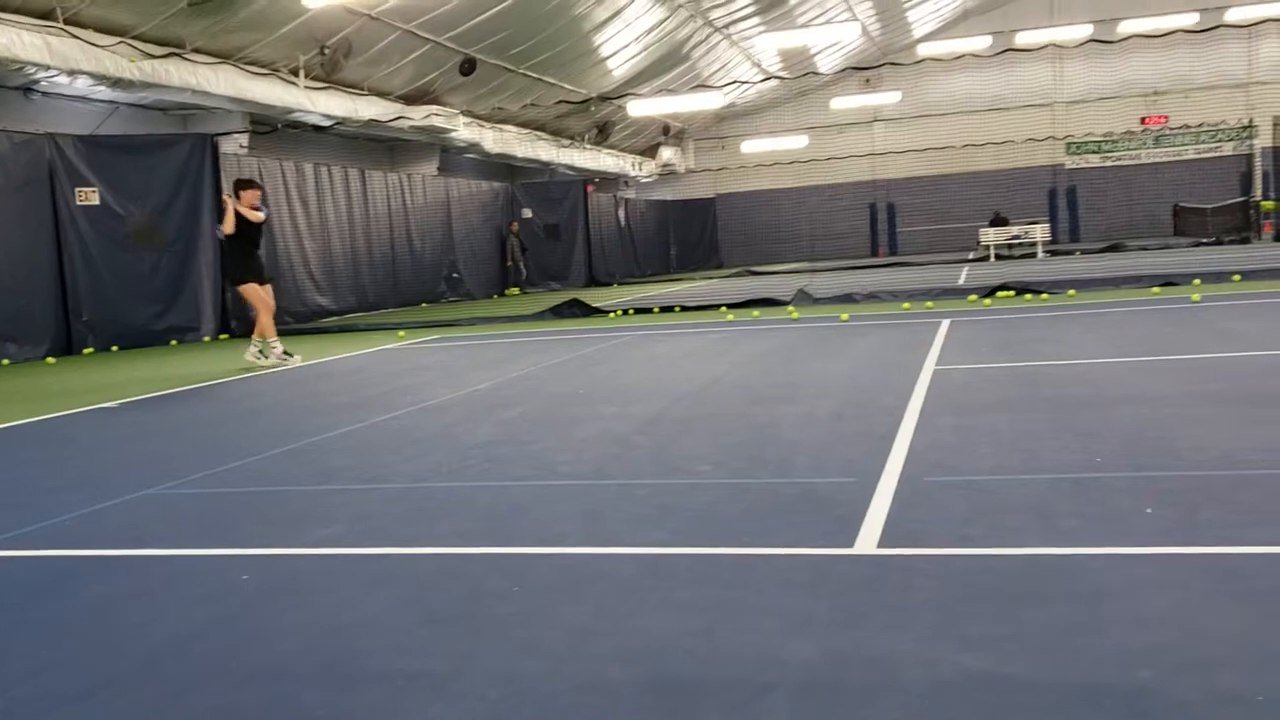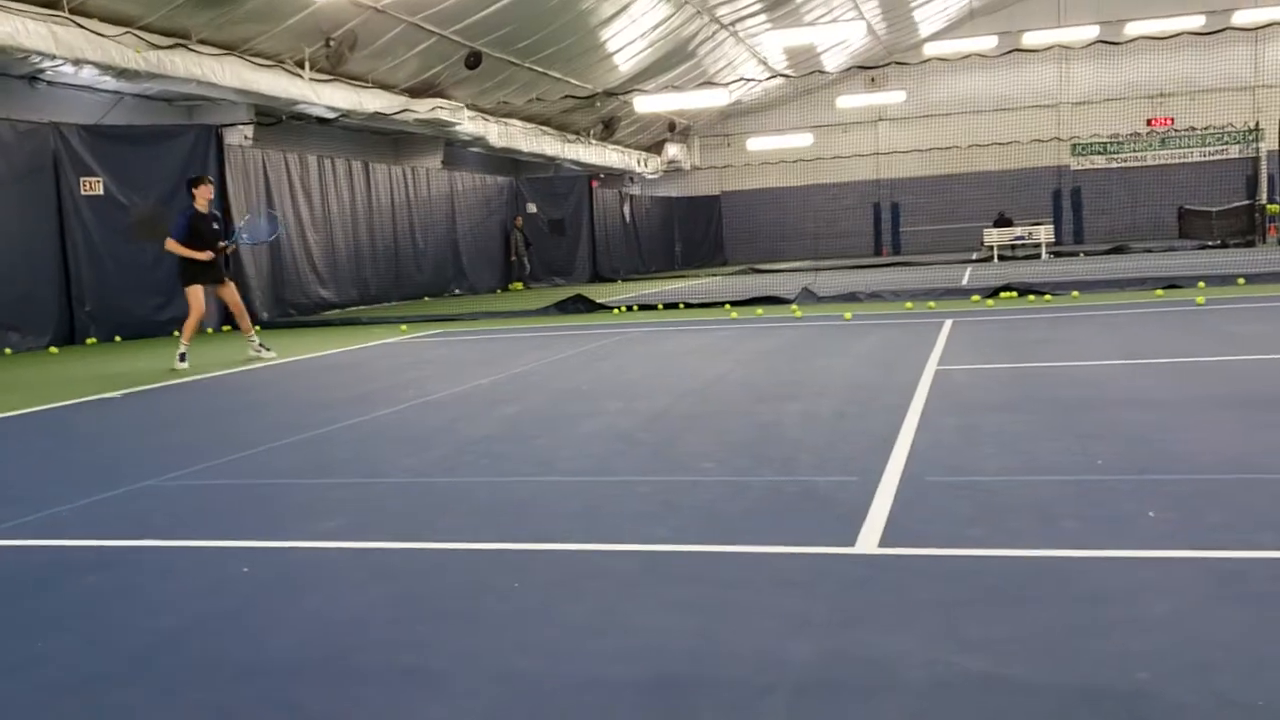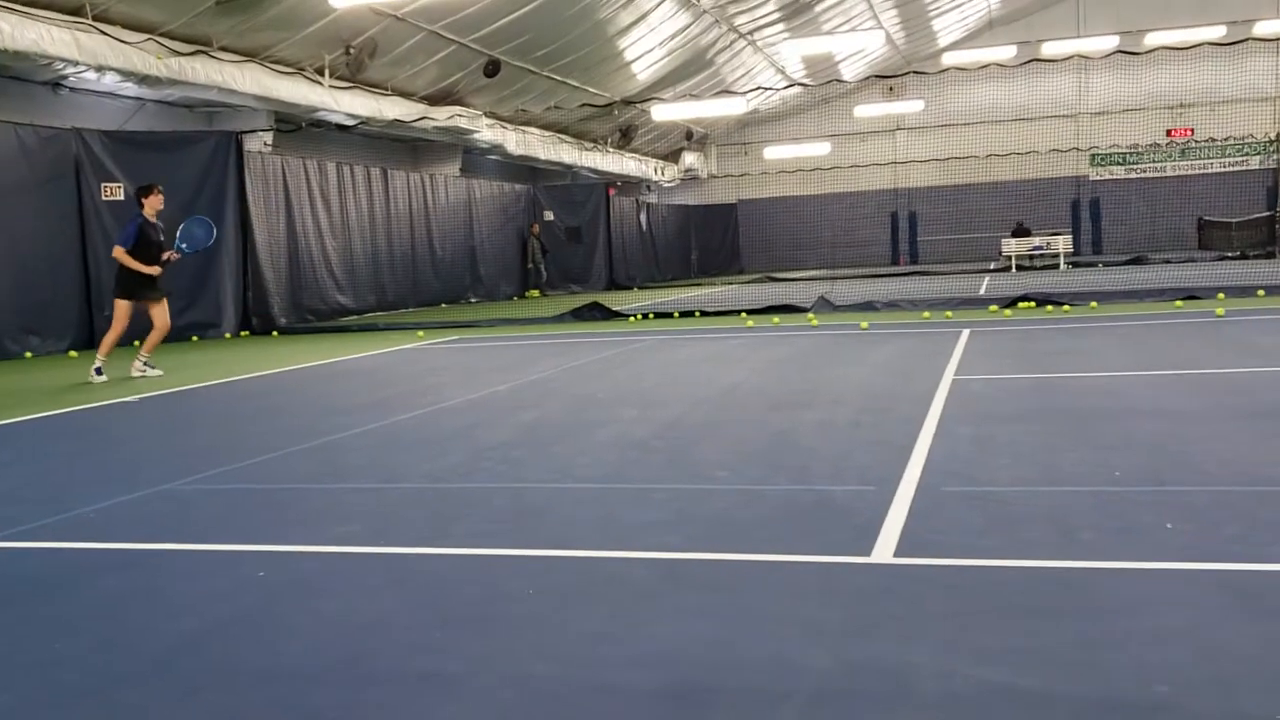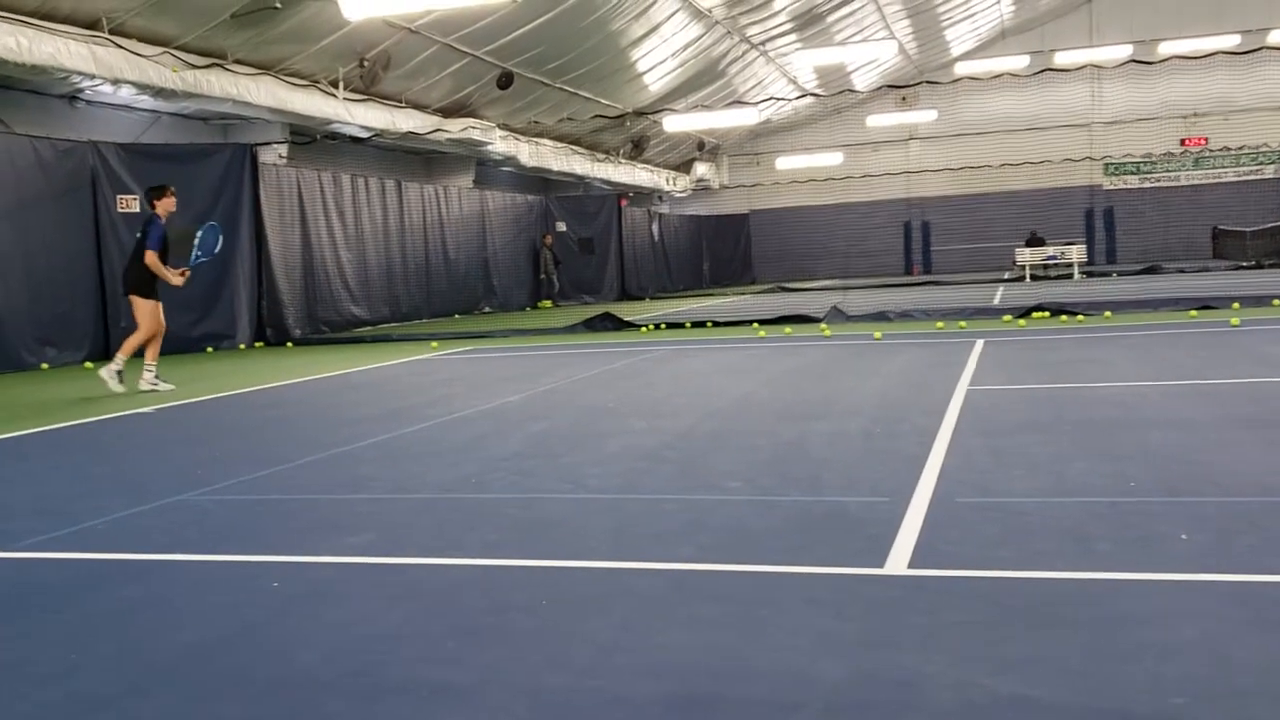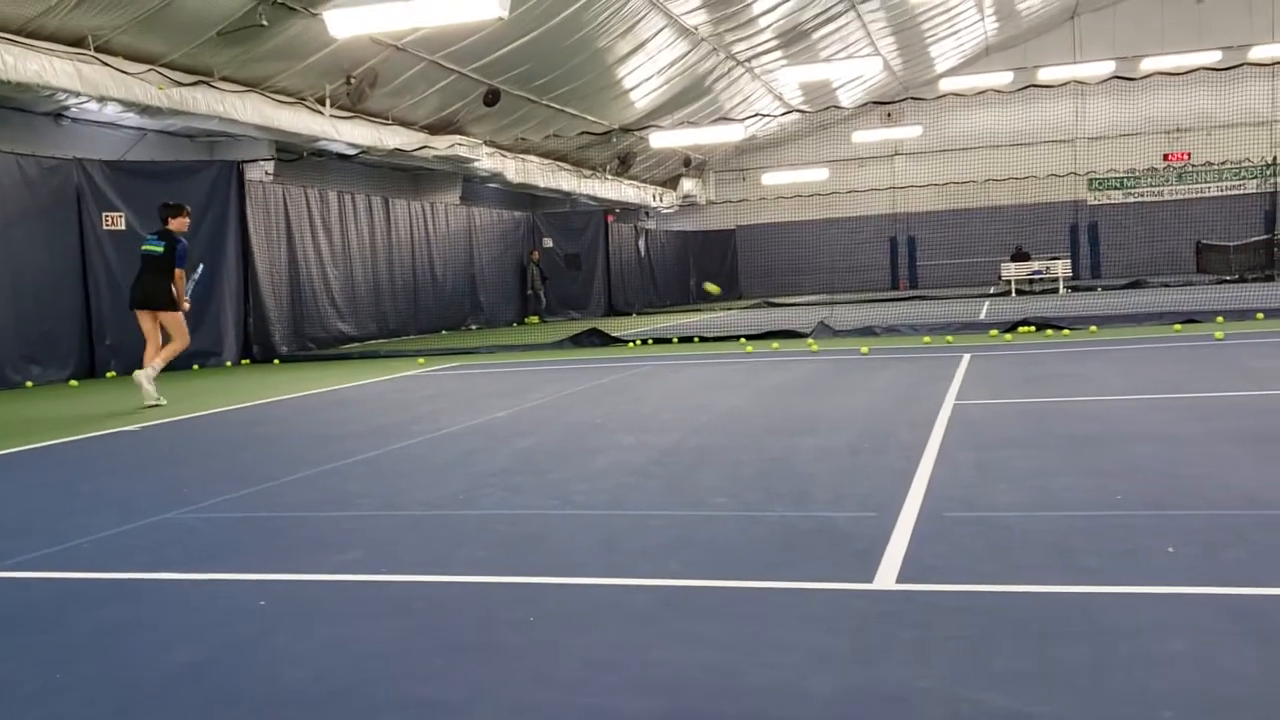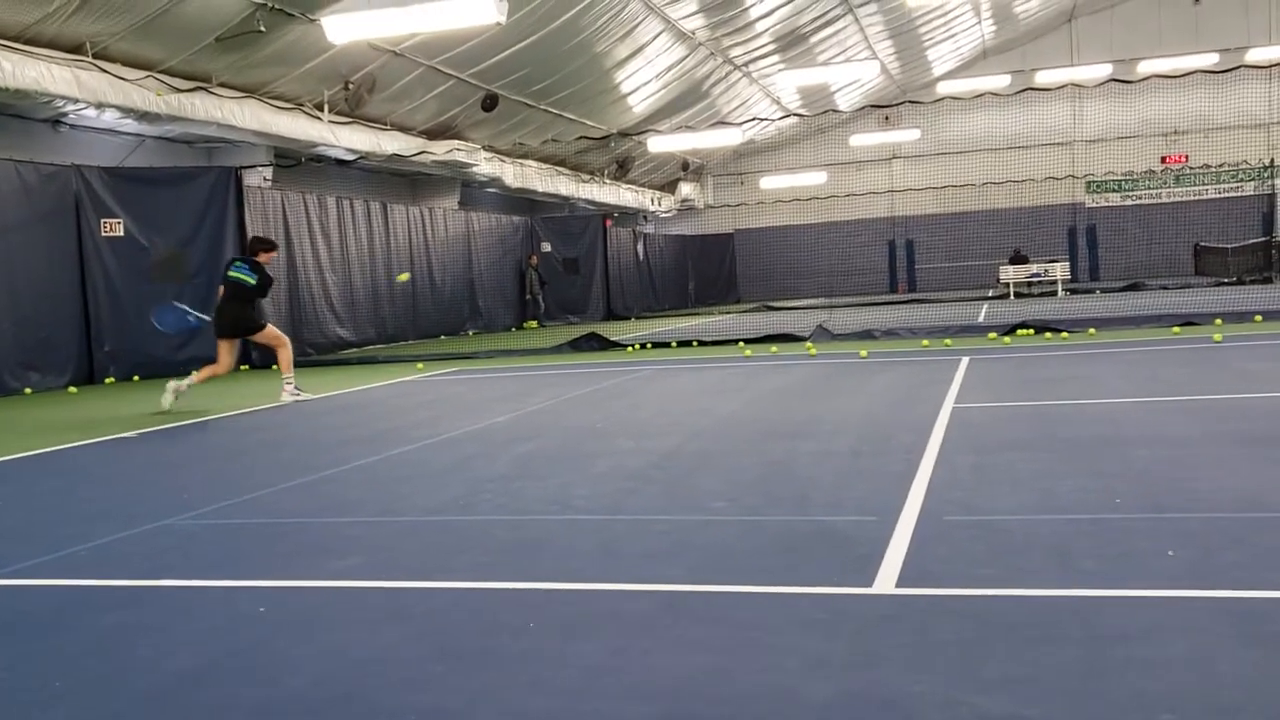
dt=0.5s
person 1, frame 1
left shoulder: (258, 211)
right shoulder: (230, 215)
left elbow: (258, 218)
right elbow: (228, 231)
left wrist: (238, 207)
right wrist: (229, 207)
left hip: (255, 265)
right hip: (238, 268)
left knee: (269, 308)
right knee: (265, 305)
left ankle: (254, 350)
right ankle: (277, 352)
person 1, frame 2
left shoulder: (215, 216)
right shoulder: (187, 217)
right elbow: (169, 244)
left wrist: (223, 246)
right wrist: (198, 255)
left hip: (215, 267)
right hip: (193, 270)
left knee: (238, 306)
right knee: (198, 311)
left ankle: (254, 345)
right ankle: (182, 352)
person 1, frame 3
left shoulder: (159, 227)
right shoulder: (136, 224)
right elbow: (117, 253)
left wrist: (167, 257)
right wrist: (145, 269)
left hip: (151, 283)
right hip: (129, 282)
left knee: (163, 325)
right knee: (119, 327)
left ankle: (140, 364)
right ankle: (97, 366)
person 1, frame 4
left shoulder: (158, 225)
right shoulder: (156, 225)
right elbow: (150, 259)
left wrist: (174, 272)
right wrist: (170, 279)
left hip: (146, 282)
right hip: (139, 280)
left knee: (159, 328)
right knee: (148, 329)
left ankle: (148, 377)
right ankle: (113, 368)
person 1, frame 5
left shoulder: (150, 238)
right shoulder: (179, 243)
right elbow: (179, 276)
left wrist: (177, 297)
right wrist: (182, 302)
left hip: (138, 291)
right hip: (159, 293)
left knee: (154, 342)
right knee: (181, 340)
left ankle: (149, 394)
right ankle: (147, 373)
person 1, frame 6
left shoulder: (233, 263)
right shoulder: (265, 277)
left elbow: (223, 292)
left hip: (224, 317)
right hip: (244, 318)
left knee: (223, 366)
right knee: (283, 343)
left ankle: (181, 385)
right ankle: (289, 389)
